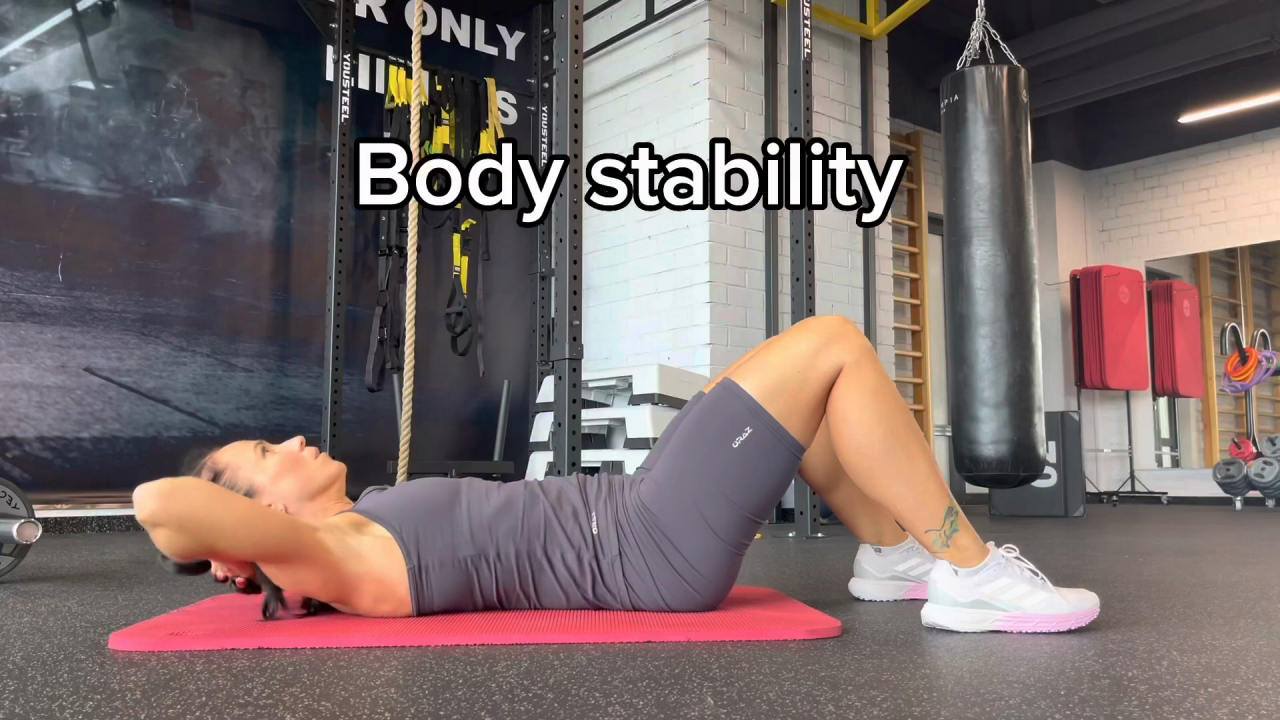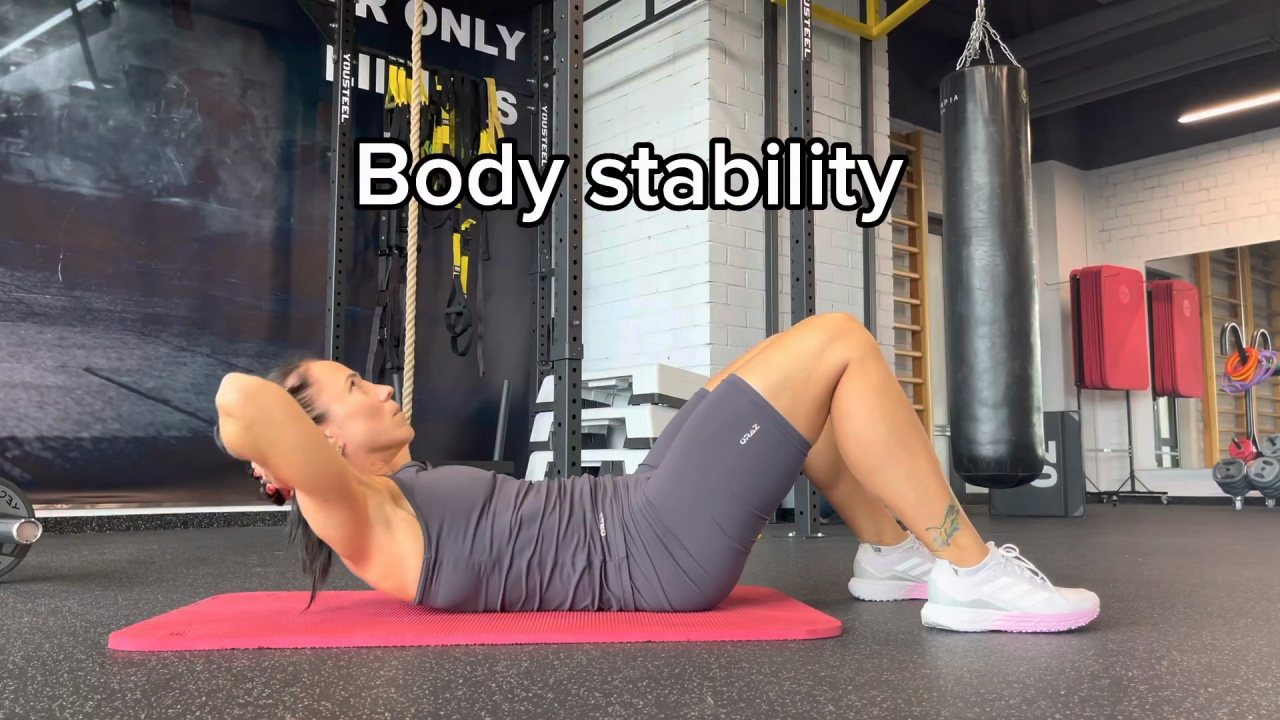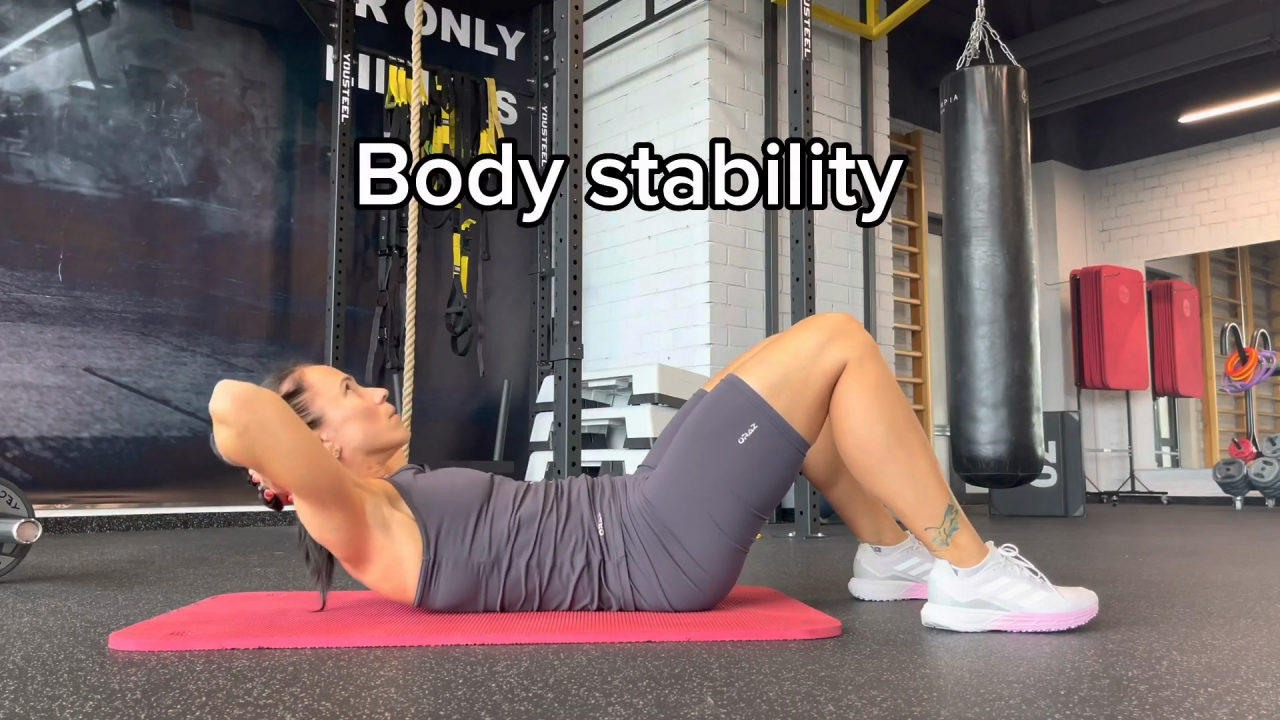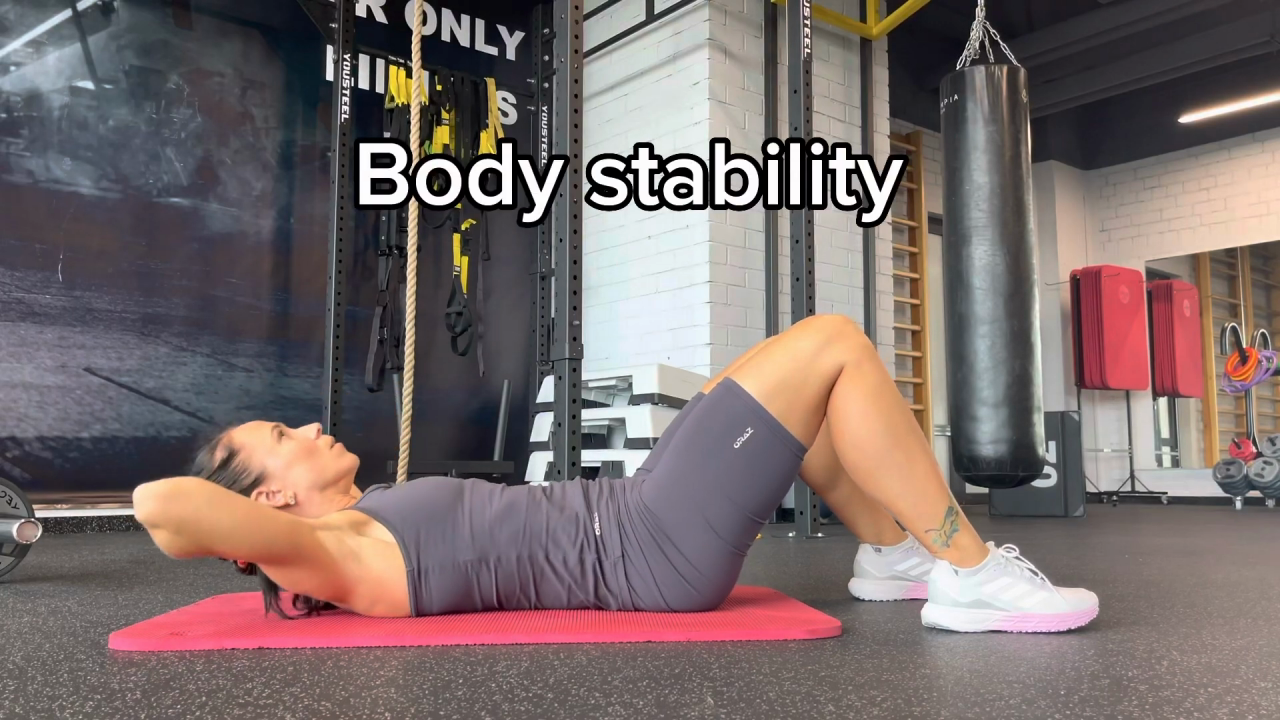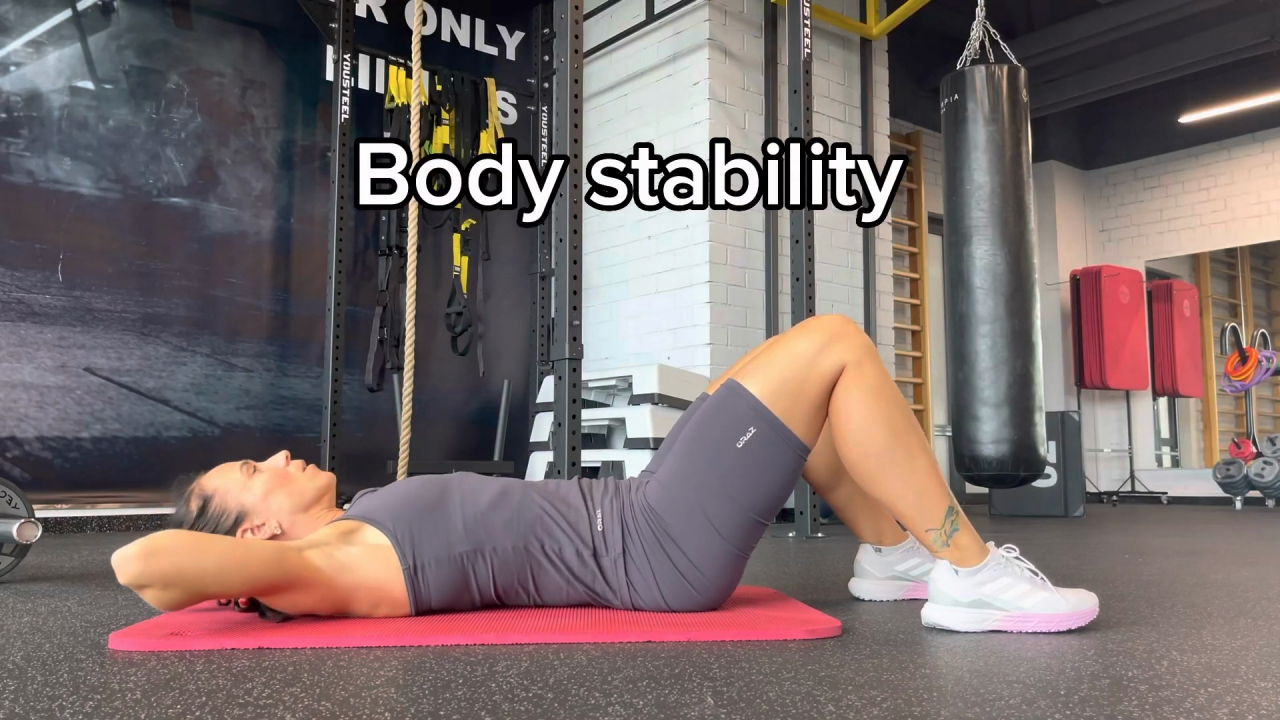
dt=0.4s
person 1, frame 1
left shoulder: (364, 532)
right shoulder: (346, 561)
right elbow: (157, 504)
right wrist: (228, 530)
left hip: (629, 513)
right hip: (654, 551)
left knee: (806, 374)
right knee: (835, 345)
left ankle: (890, 554)
right ankle: (971, 576)
person 1, frame 2
left shoulder: (393, 504)
right shoulder: (367, 522)
right elbow: (239, 397)
right wrist: (281, 435)
left hip: (636, 515)
right hip: (658, 554)
left knee: (816, 374)
right knee: (839, 342)
left ankle: (891, 555)
right ankle: (971, 577)
person 1, frame 3
left shoulder: (390, 502)
right shoulder: (363, 525)
right elbow: (234, 401)
right wrist: (273, 463)
left hip: (635, 518)
right hip: (657, 553)
left knee: (811, 373)
right knee: (838, 343)
left ankle: (891, 554)
right ankle: (971, 576)
person 1, frame 4
left shoulder: (359, 525)
right shoulder: (339, 554)
right elbow: (158, 500)
right wrist: (225, 503)
left hip: (630, 517)
right hip: (655, 553)
left knee: (807, 377)
right knee: (835, 344)
left ankle: (890, 554)
right ankle: (972, 576)
person 1, frame 5
left shoulder: (354, 533)
right shoulder: (335, 570)
right elbow: (140, 563)
right wrist: (210, 557)
left hip: (634, 514)
right hip: (660, 550)
left knee: (810, 375)
right knee: (837, 344)
left ankle: (892, 555)
right ankle: (971, 575)
